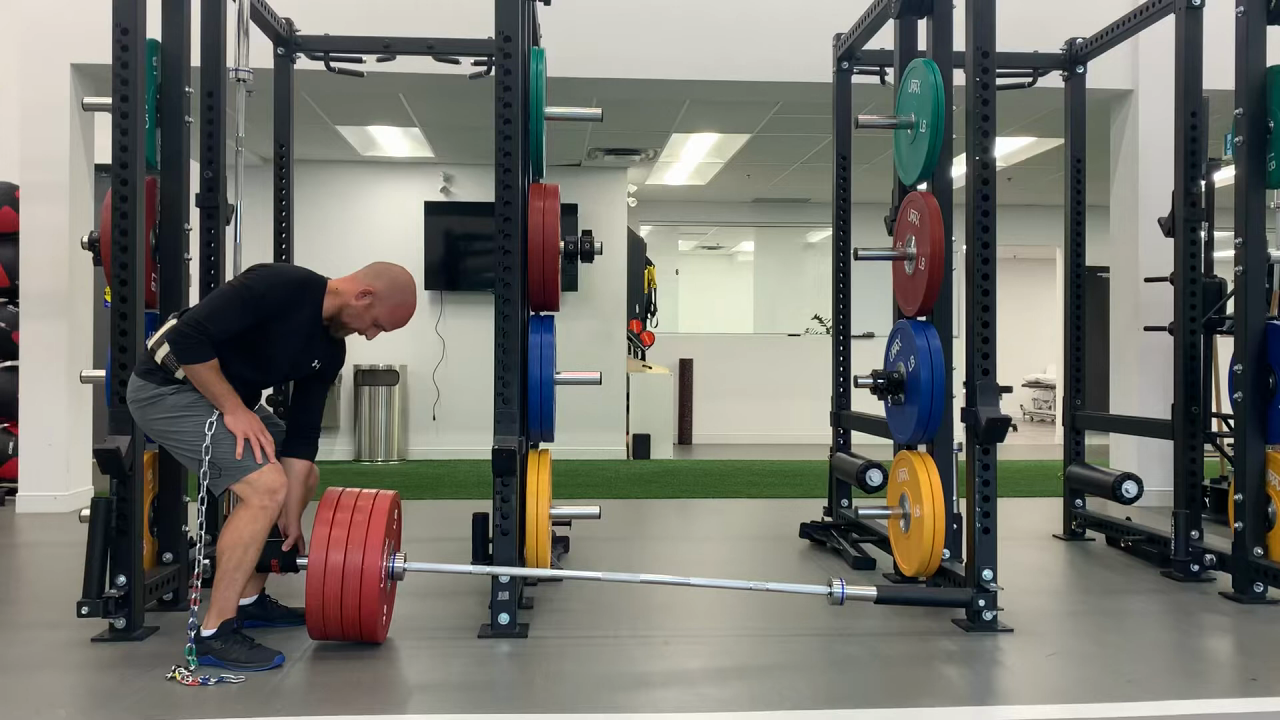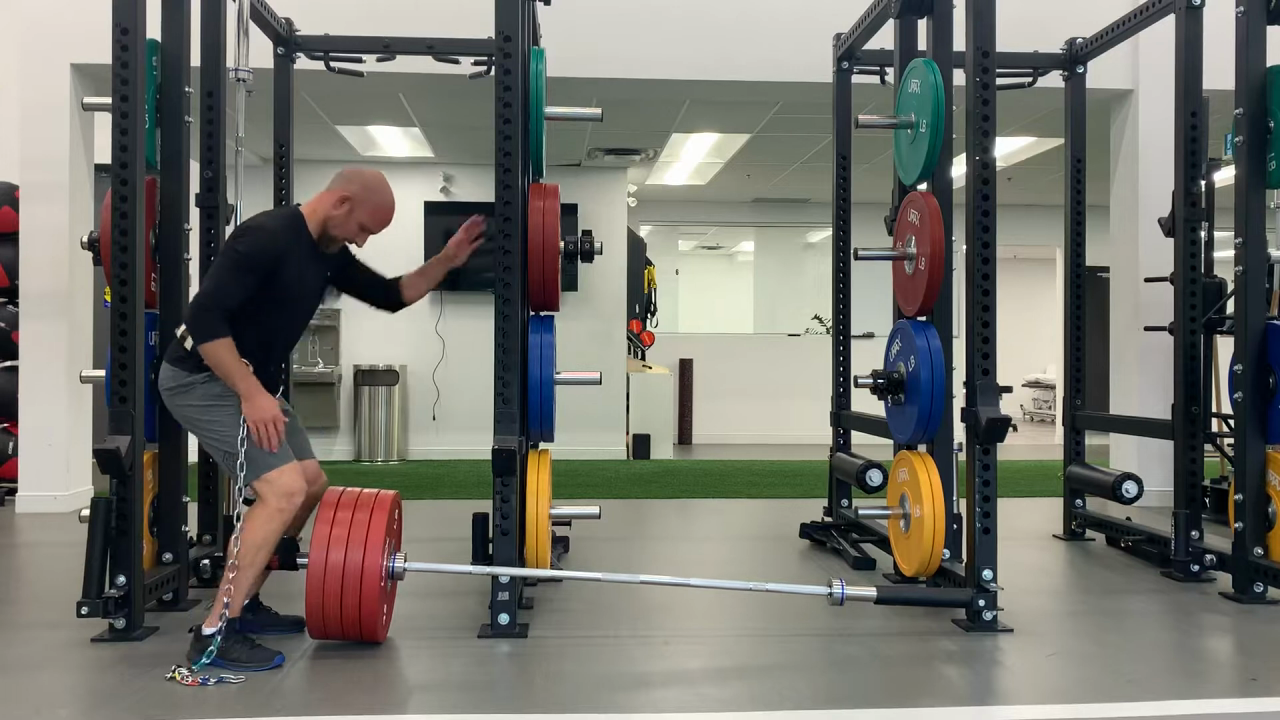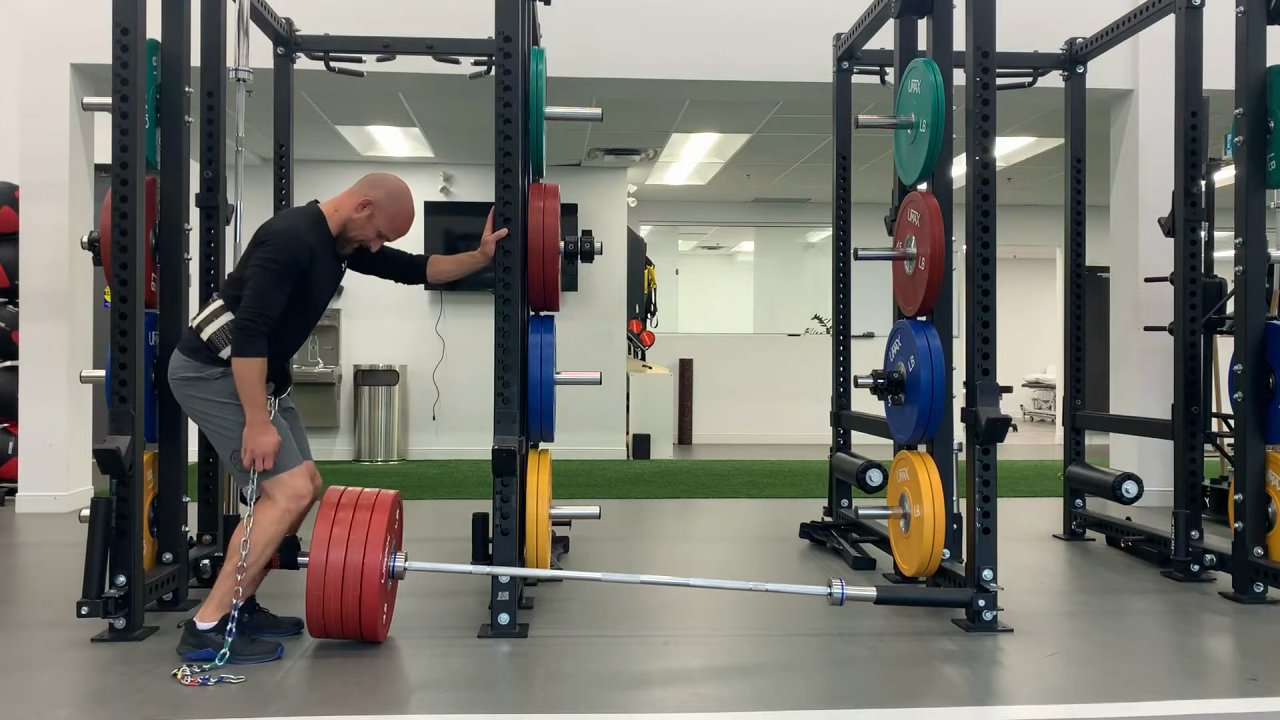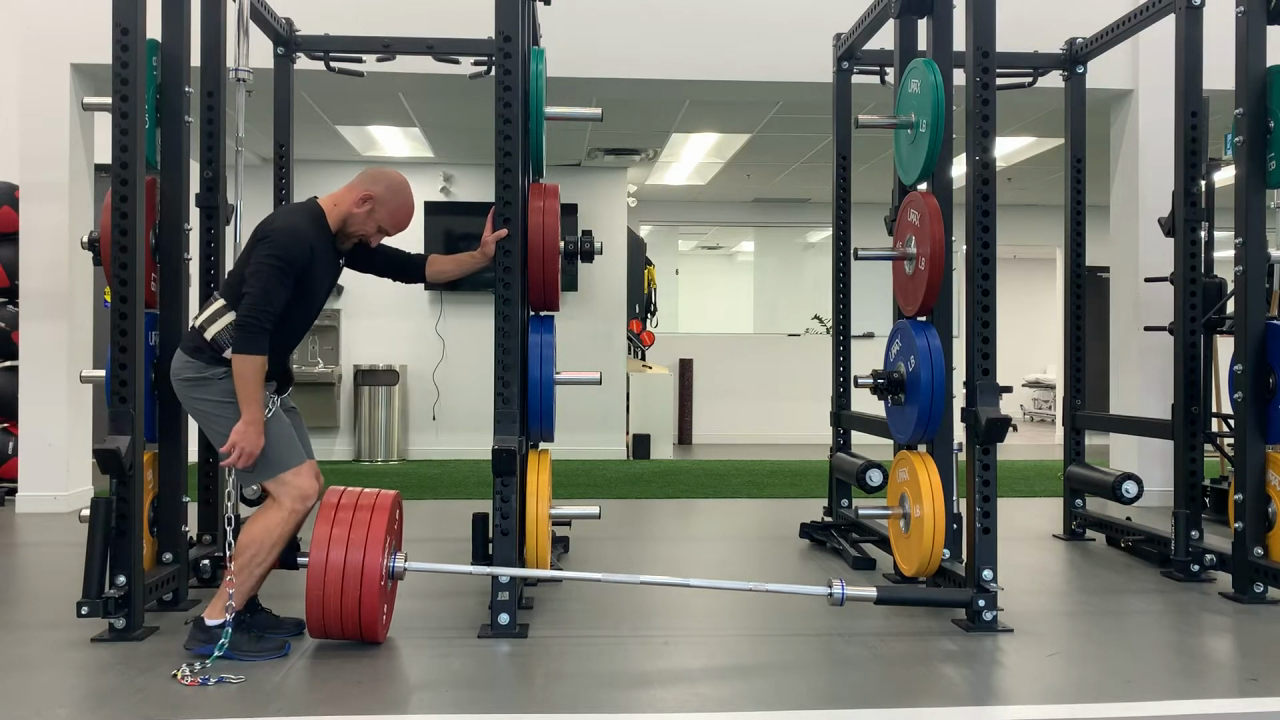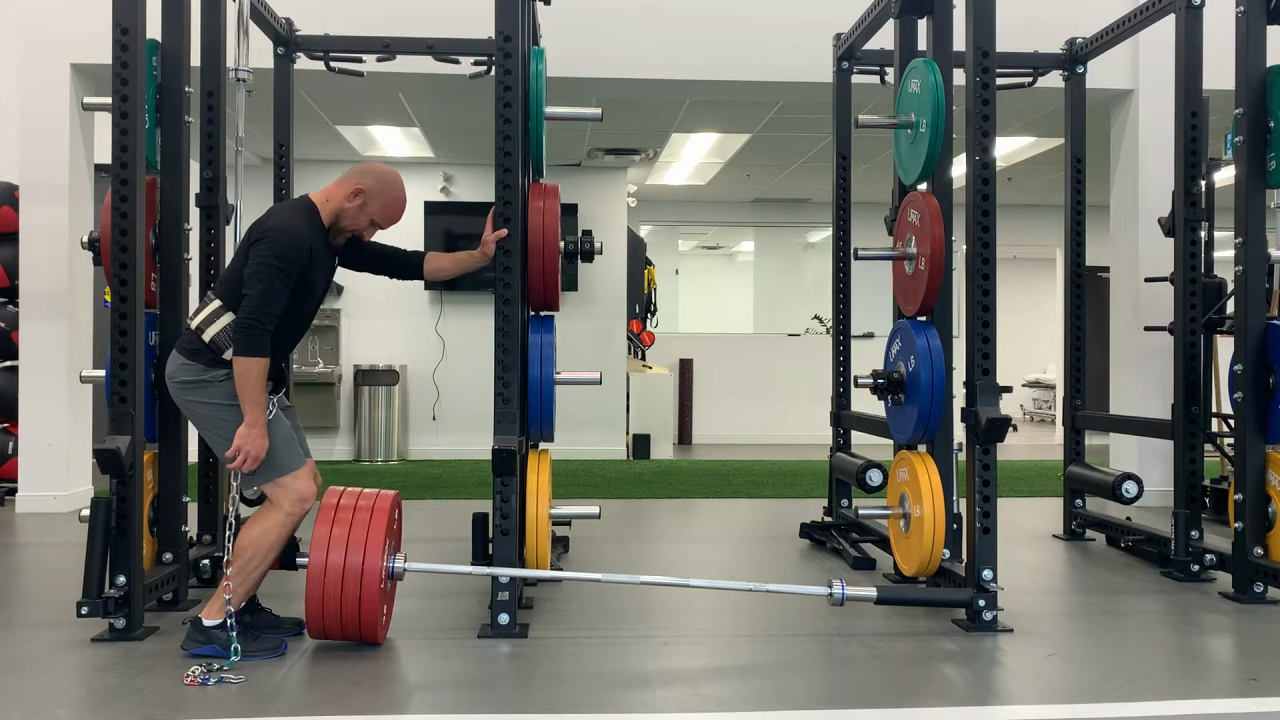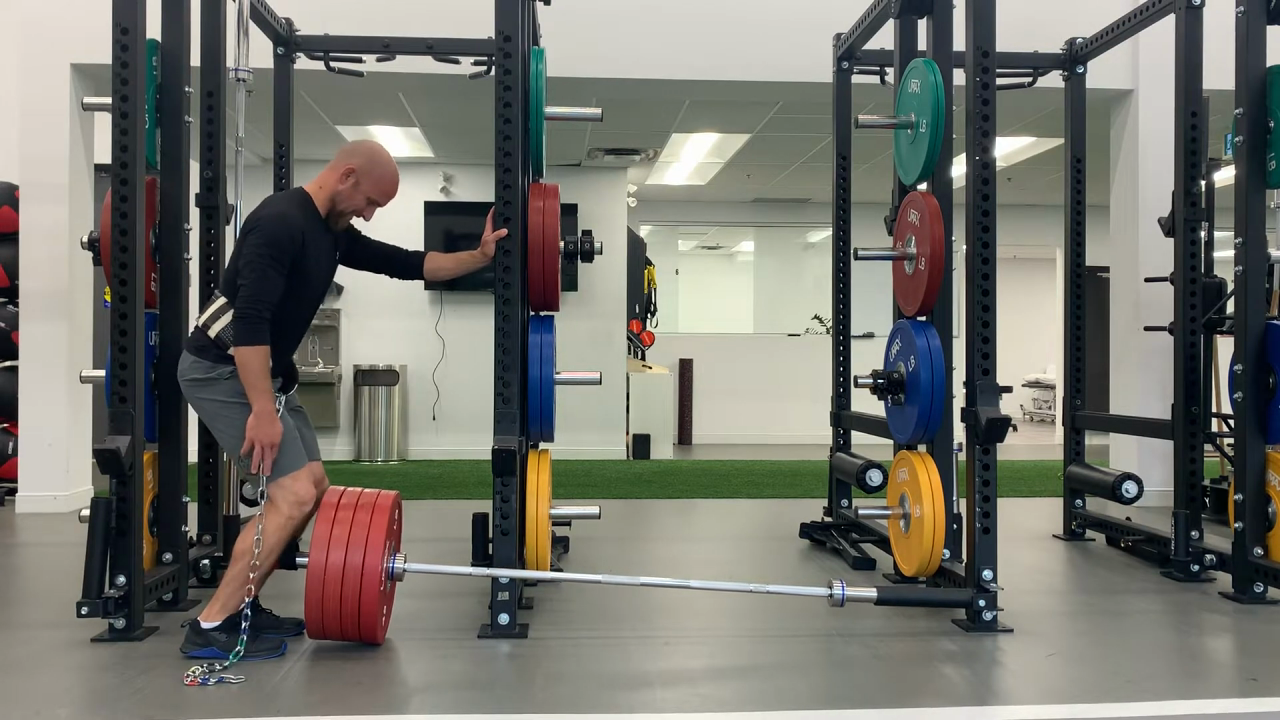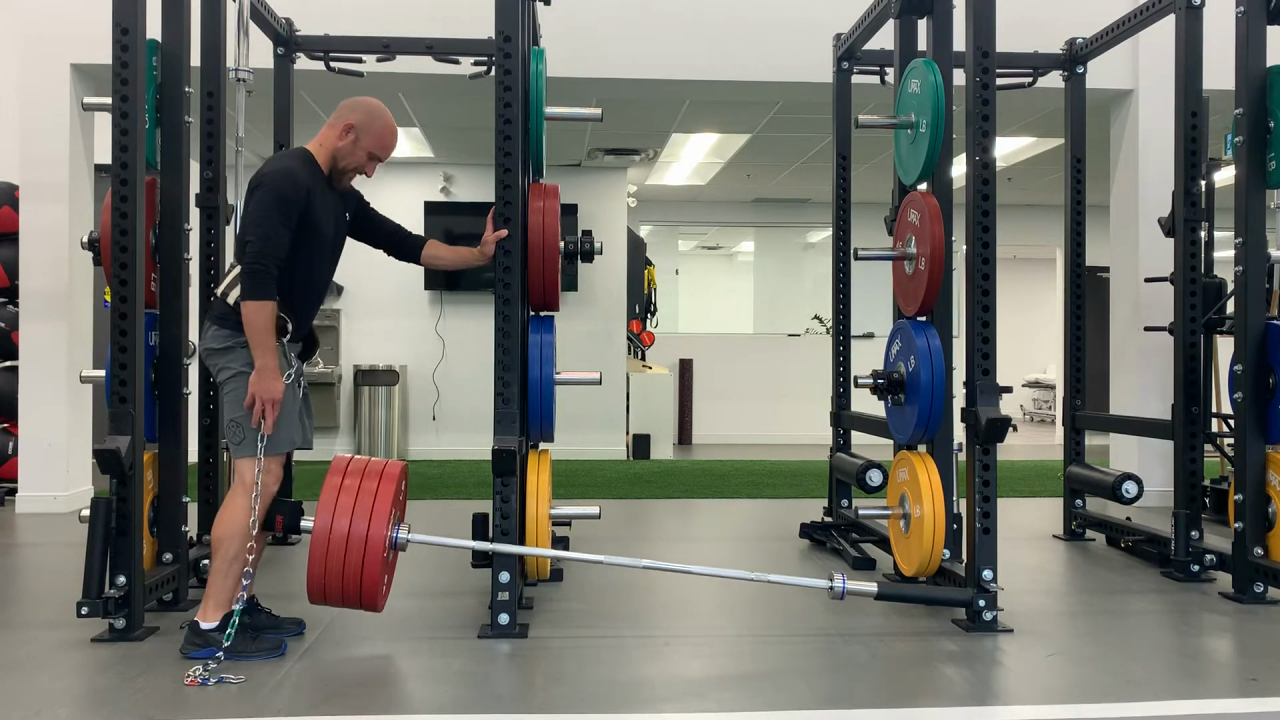
dt=0.7s
person 1, frame 1
left shoulder: (329, 349)
right shoulder: (279, 286)
left elbow: (302, 430)
right elbow: (188, 336)
left wrist: (290, 518)
right wrist: (235, 409)
right hip: (167, 387)
left knee: (302, 477)
right knee: (267, 487)
left ankle: (249, 601)
right ankle: (214, 633)
person 1, frame 2
left shoulder: (328, 251)
right shoulder: (267, 236)
left elbow: (388, 295)
right elbow: (203, 317)
left wrist: (444, 262)
right wrist: (251, 393)
left hip: (250, 380)
right hip: (203, 378)
left knee: (311, 485)
right knee: (285, 490)
left ankle: (242, 603)
right ankle: (215, 633)
person 1, frame 3
left shoulder: (341, 243)
right shoulder: (291, 237)
left elbow: (413, 269)
right elbow: (248, 330)
left wrist: (480, 257)
right wrist: (259, 424)
left hip: (255, 374)
right hip: (213, 369)
left knee: (303, 489)
right knee: (290, 491)
left ankle: (238, 607)
right ankle: (207, 626)
person 1, frame 4
left shoulder: (337, 239)
right shoulder: (292, 232)
left elbow: (410, 268)
right elbow: (251, 326)
left wrist: (479, 257)
right wrist: (252, 421)
left hip: (249, 371)
right hip: (215, 370)
left knee: (307, 489)
right knee: (295, 492)
left ankle: (240, 605)
right ankle: (215, 623)
person 1, frame 5
left shoulder: (329, 237)
right shoulder: (288, 232)
left elbow: (403, 264)
right elbow: (252, 329)
left wrist: (478, 257)
right wrist: (254, 423)
left hip: (246, 372)
right hip: (212, 372)
left knee: (305, 487)
right knee: (294, 494)
left ankle: (240, 606)
right ankle: (212, 624)
person 1, frame 6
left shoulder: (332, 232)
right shoulder: (281, 221)
left elbow: (404, 263)
right elbow: (249, 319)
left wrist: (478, 257)
right wrist: (263, 411)
left hip: (261, 371)
right hip: (221, 370)
left knee: (313, 490)
right knee: (294, 496)
left ankle: (238, 607)
right ankle: (212, 626)
person 1, frame 7
left shoulder: (339, 196)
right shoulder: (284, 177)
left elbow: (404, 245)
right elbow: (258, 275)
left wrist: (476, 256)
right wrist: (266, 366)
left hip: (278, 342)
right hip: (247, 339)
left knee: (268, 477)
right knee: (257, 479)
left ankle: (237, 605)
right ankle: (209, 628)
